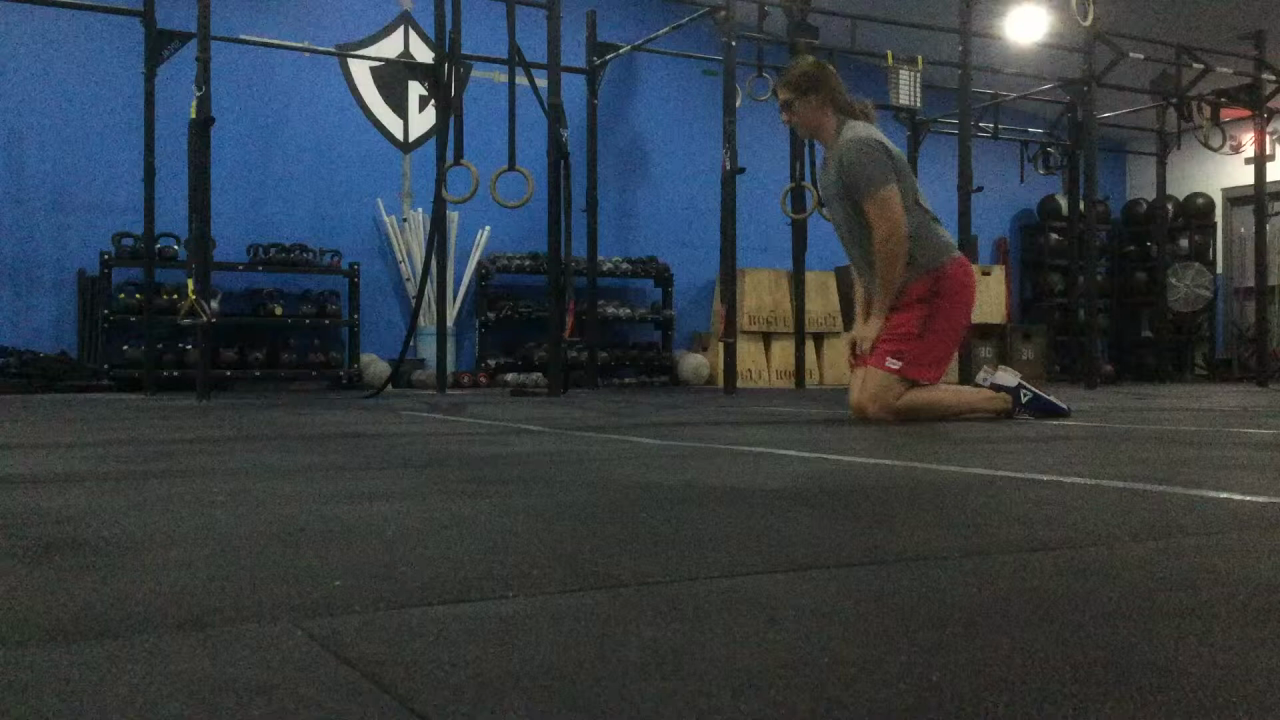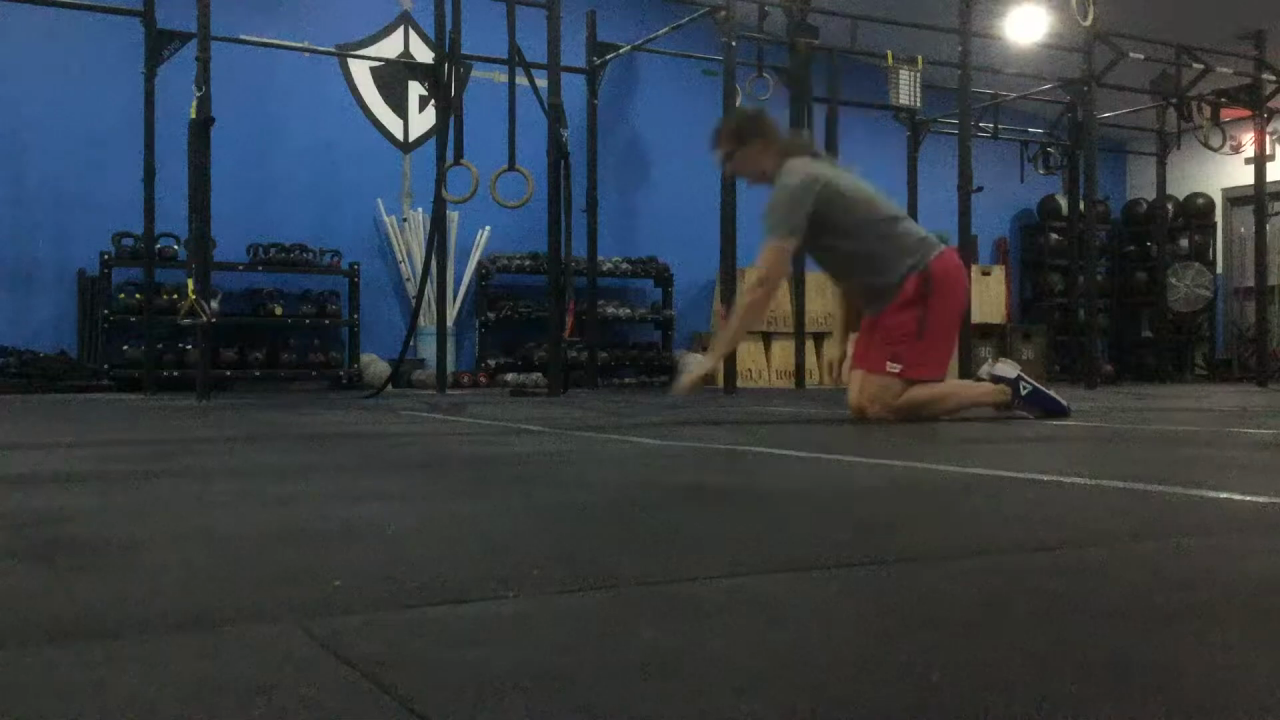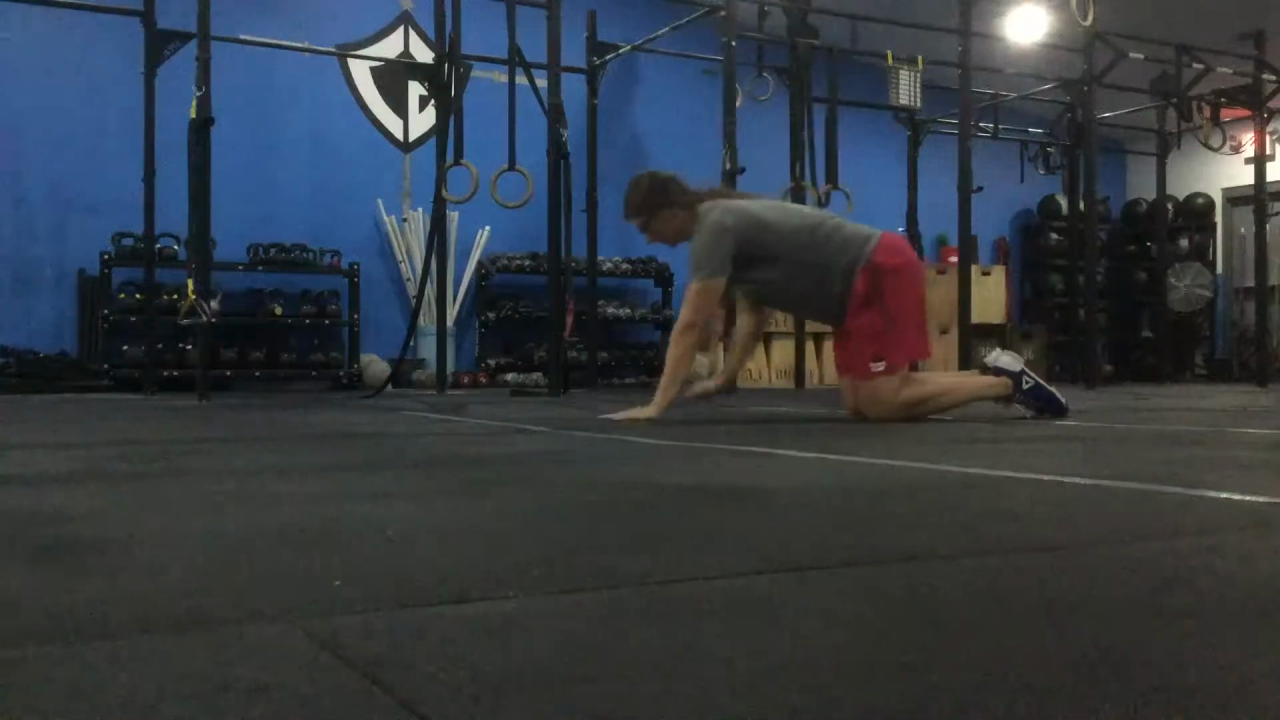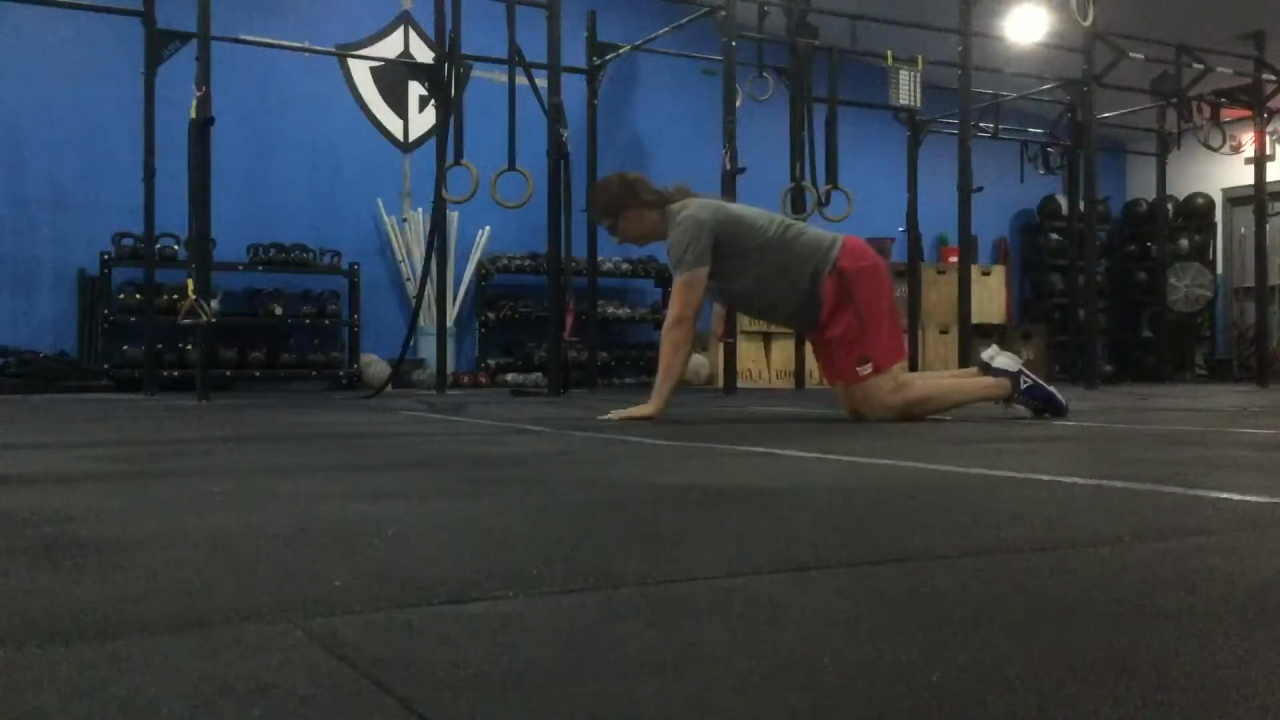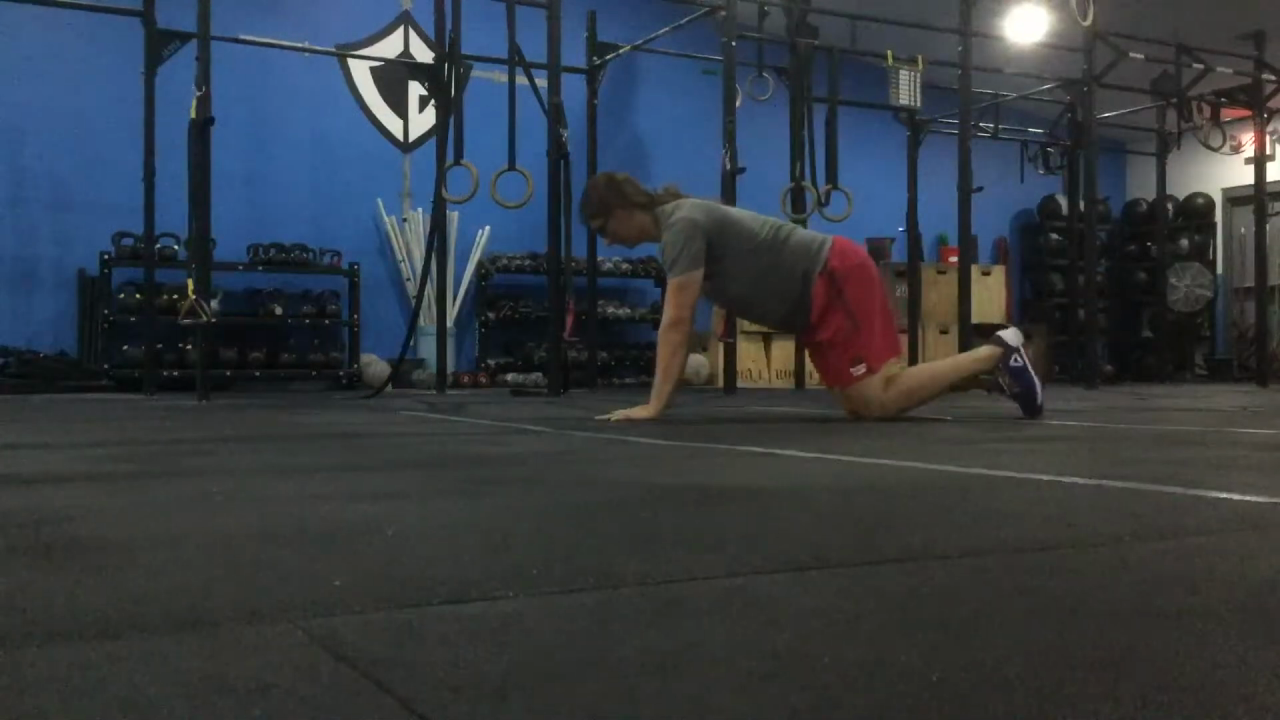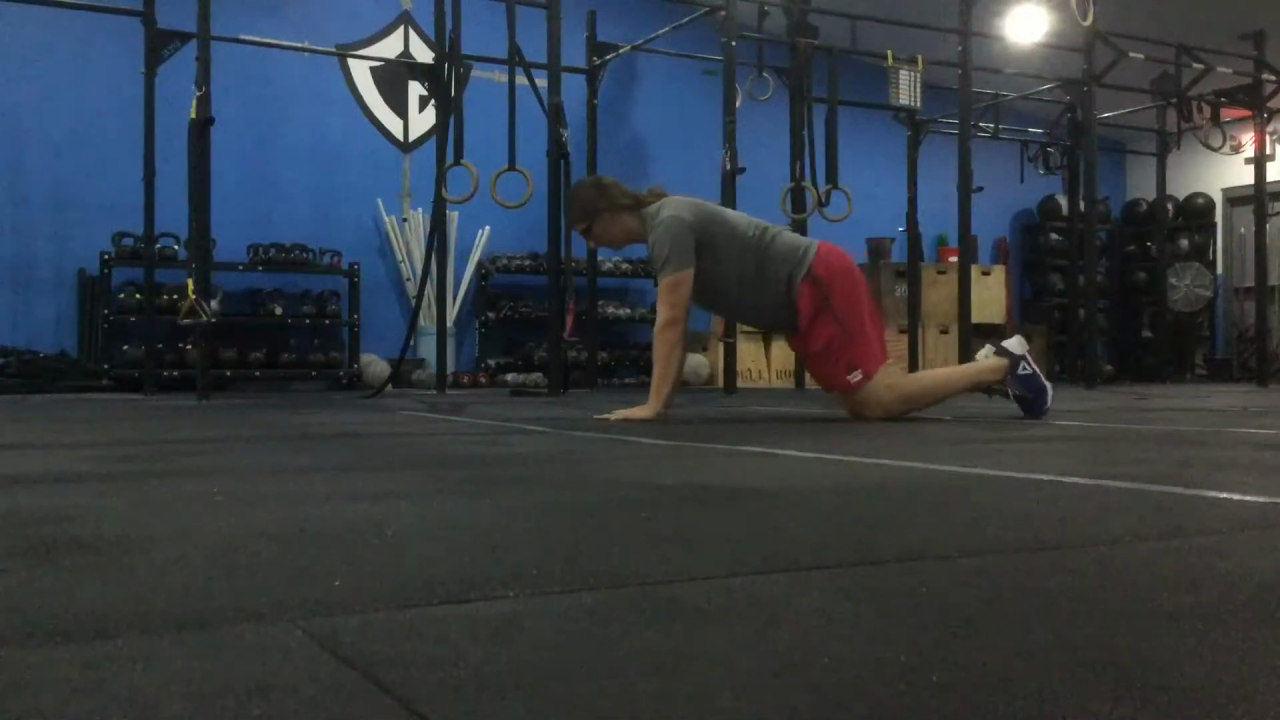
dt=0.5s
person 1, frame 1
left shoulder: (857, 146)
right shoulder: (837, 156)
left elbow: (891, 234)
left wrist: (877, 316)
right wrist: (861, 320)
left hip: (934, 284)
right hip: (912, 288)
left knee: (877, 404)
right knee: (861, 402)
left ankle: (1006, 397)
right ankle: (991, 387)
person 1, frame 2
left shoulder: (794, 185)
right shoulder: (807, 177)
left elbow: (763, 284)
left wrist: (712, 357)
right wrist: (844, 339)
left hip: (927, 282)
right hip: (904, 287)
left knee: (878, 405)
right knee: (860, 401)
left ankle: (1007, 389)
right ankle: (991, 382)
person 1, frame 3
left shoulder: (714, 228)
right shoulder: (725, 225)
left elbow: (690, 324)
right elbow: (753, 314)
left wrist: (657, 405)
right wrist: (727, 375)
left hip: (882, 270)
right hip: (865, 279)
left knee: (881, 403)
right knee: (860, 401)
left ankle: (1008, 383)
right ankle: (998, 375)
person 1, frame 4
left shoulder: (688, 224)
right shoulder: (691, 226)
left elbow: (680, 321)
right elbow: (695, 322)
left wrist: (655, 402)
right wrist: (659, 395)
left hip: (846, 276)
right hip: (832, 288)
left knee: (882, 402)
right knee: (860, 402)
left ankle: (1005, 382)
right ankle: (988, 372)
person 1, frame 5
left shoulder: (681, 225)
right shoulder: (682, 225)
left elbow: (676, 323)
right elbow: (683, 322)
left wrist: (654, 405)
right wrist: (662, 397)
left hip: (837, 276)
right hip: (823, 290)
left knee: (877, 401)
right knee: (863, 401)
left ankle: (997, 352)
right ankle: (989, 364)
person 1, frame 6
left shoulder: (668, 224)
right shoulder: (666, 224)
left elbow: (671, 321)
right elbow: (675, 324)
left wrist: (653, 405)
right wrist: (661, 397)
left hip: (819, 282)
right hip: (812, 290)
left knee: (878, 403)
right knee: (870, 398)
left ankle: (1002, 365)
right ankle: (987, 367)
